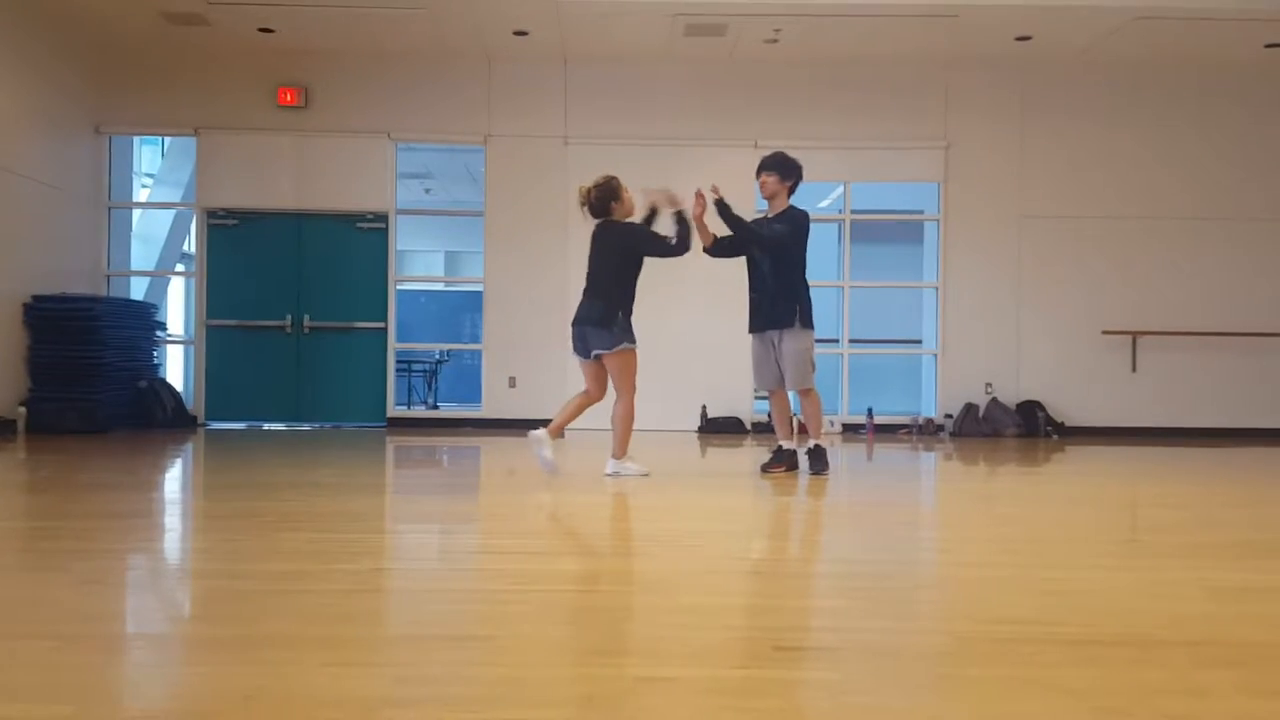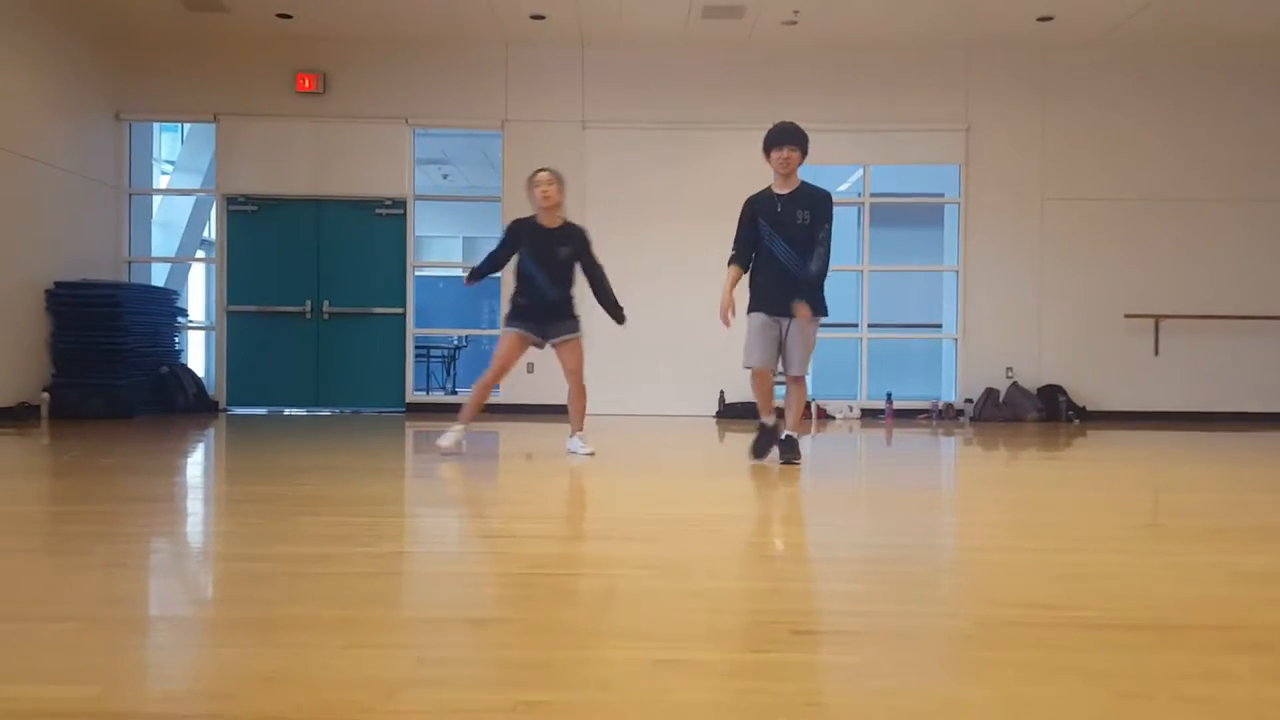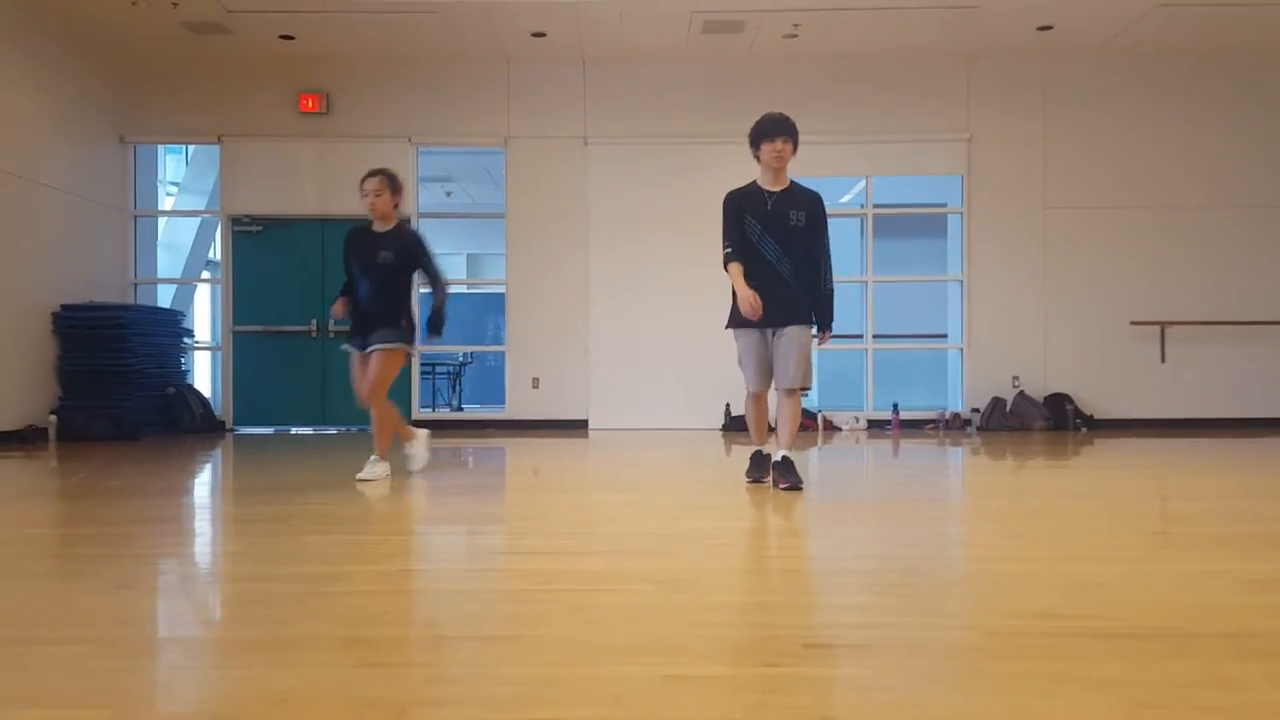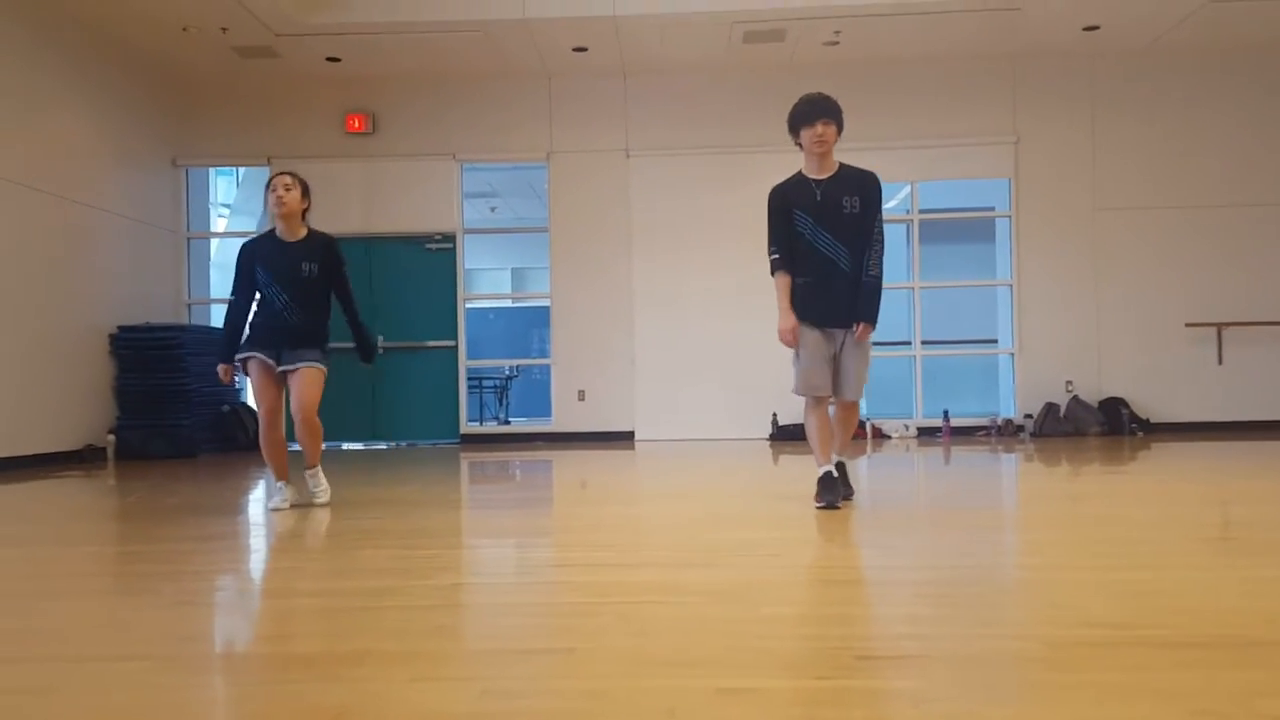
dt=1s
person 1, frame 1
left shoulder: (797, 219)
right shoulder: (755, 227)
left elbow: (766, 241)
right elbow: (717, 248)
left wrist: (723, 209)
right wrist: (699, 220)
left hip: (793, 315)
right hip: (762, 316)
left knee: (803, 385)
right knee: (773, 387)
left ankle: (816, 448)
right ankle: (785, 450)
person 1, frame 2
left shoulder: (819, 199)
right shoulder: (755, 204)
left elbow: (821, 253)
right elbow: (742, 253)
left wrist: (807, 297)
right wrist: (728, 290)
left hip: (803, 303)
right hip: (762, 303)
left knee: (795, 373)
right knee: (758, 368)
left ankle: (789, 437)
right ankle: (768, 423)
person 1, frame 3
left shoulder: (810, 202)
right shoulder: (737, 200)
left elbow: (820, 262)
right elbow: (732, 252)
left wrist: (825, 316)
right wrist: (741, 287)
left hip: (795, 313)
right hip: (751, 313)
left knee: (790, 386)
right knee: (756, 389)
left ankle: (783, 460)
right ankle: (759, 453)
person 1, frame 4
left shoulder: (865, 184)
right shoulder: (783, 195)
left elbow: (874, 251)
right elbow: (780, 259)
left wrist: (868, 310)
right wrist: (785, 312)
left hip: (851, 312)
right hip: (807, 314)
left knee: (849, 398)
right knee: (815, 395)
left ankle: (839, 462)
right ankle: (825, 476)
person 2, frame 1
left shoulder: (606, 232)
right shoulder: (628, 233)
right elbow: (679, 246)
left wrist: (654, 209)
right wrist: (679, 212)
left hip: (586, 320)
right hip: (610, 321)
left knee: (593, 391)
right knee: (626, 392)
left ankle: (547, 434)
right ankle: (618, 460)
person 2, frame 2
left shoulder: (576, 235)
right shoulder: (520, 229)
left elbow: (595, 274)
right elbow: (498, 258)
left wrist: (615, 311)
right wrist: (474, 275)
left hip: (560, 316)
right hip: (524, 313)
left knee: (576, 377)
right knee: (494, 373)
left ankle: (576, 436)
right ankle: (459, 428)
person 2, frame 3
left shoulder: (407, 239)
right shoulder: (354, 238)
left elbow: (435, 279)
left wrist: (437, 314)
right wrist: (341, 302)
left hip: (394, 326)
right hip: (361, 328)
left knee: (374, 393)
right knee: (366, 398)
left ankle: (380, 460)
right ankle: (413, 436)
person 2, frame 4
left shoulder: (324, 247)
right shoulder: (253, 249)
left elbow: (344, 297)
right elbow: (239, 301)
left wrist: (363, 341)
right wrist: (227, 352)
left hip: (307, 345)
right hip: (262, 343)
left knee: (303, 413)
right knee: (268, 418)
left ankle: (313, 472)
right ankle: (282, 484)
